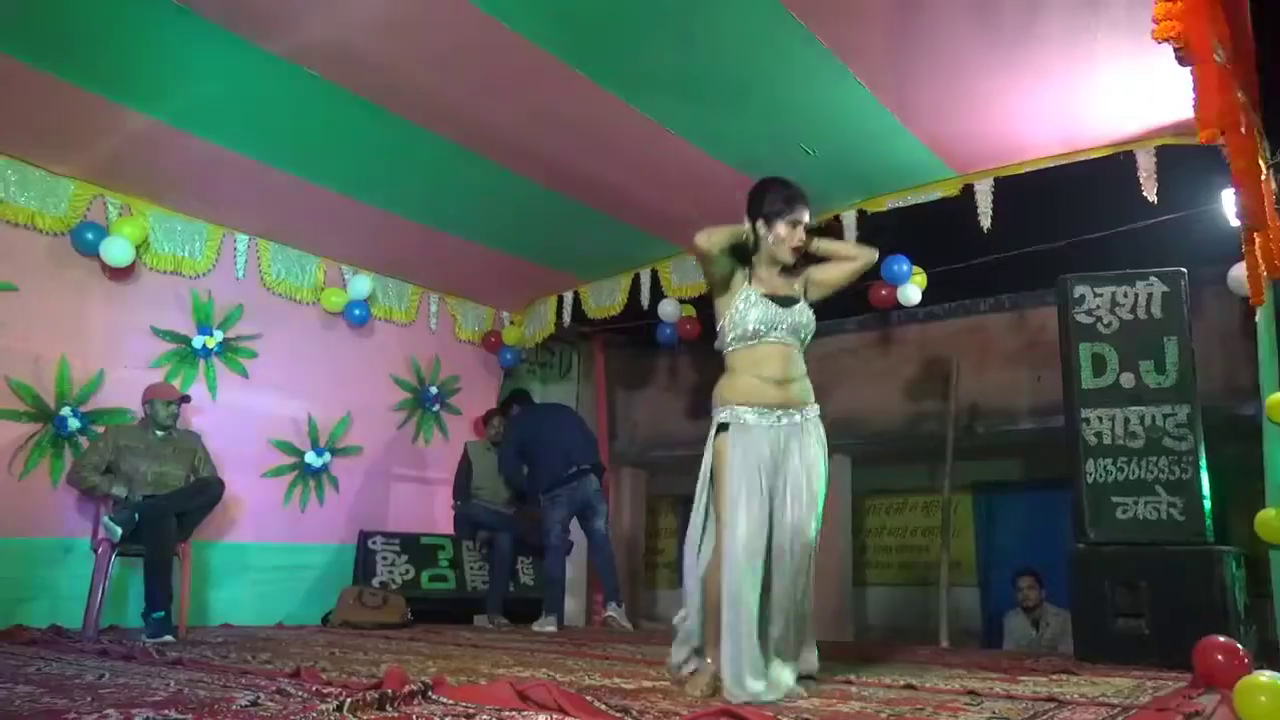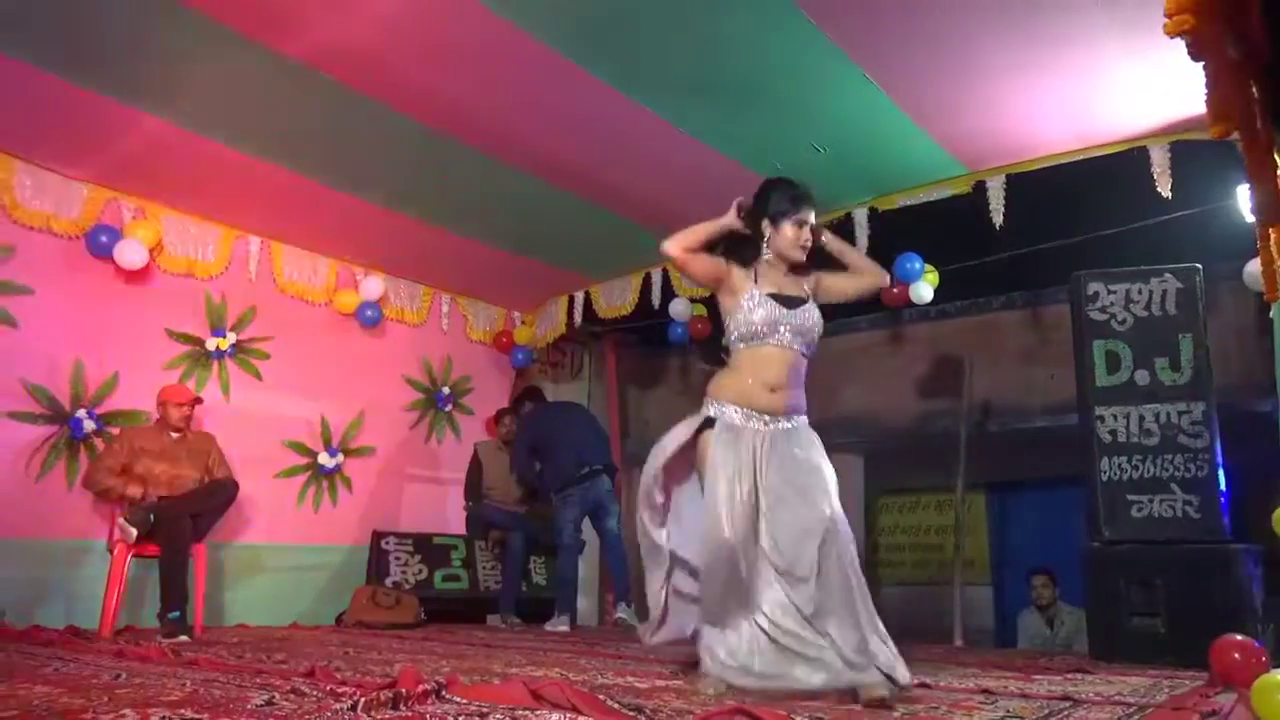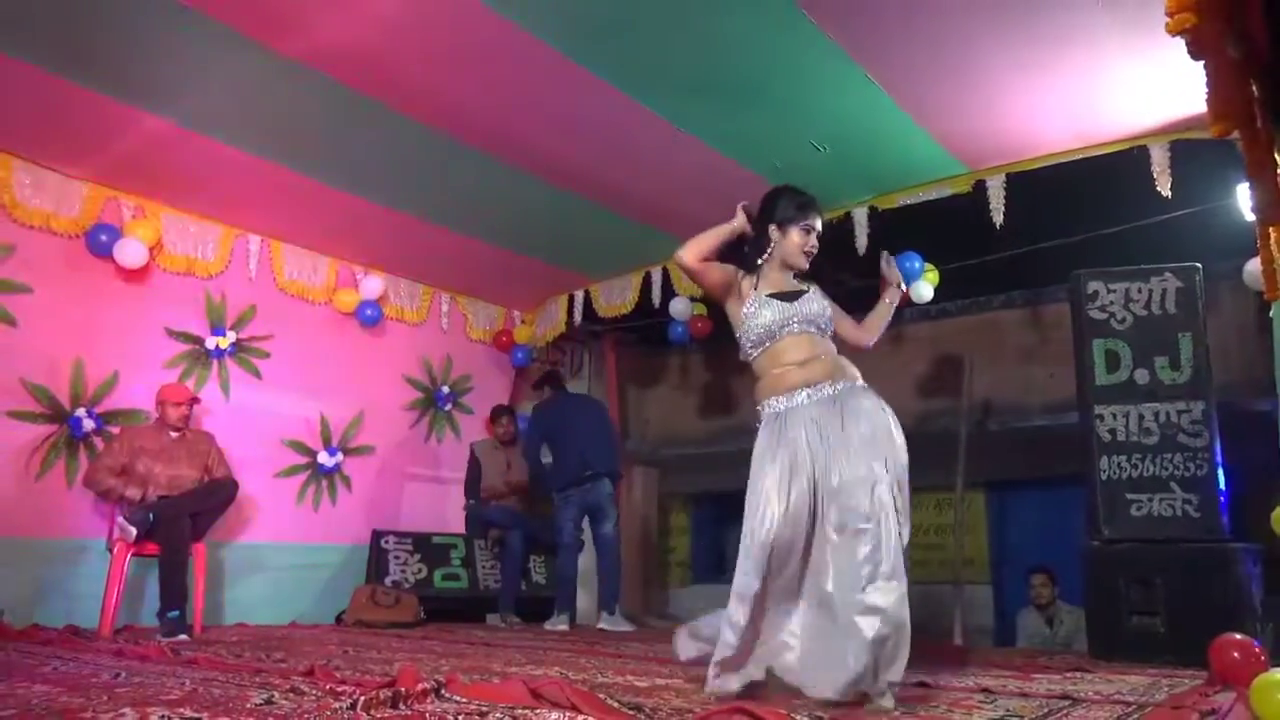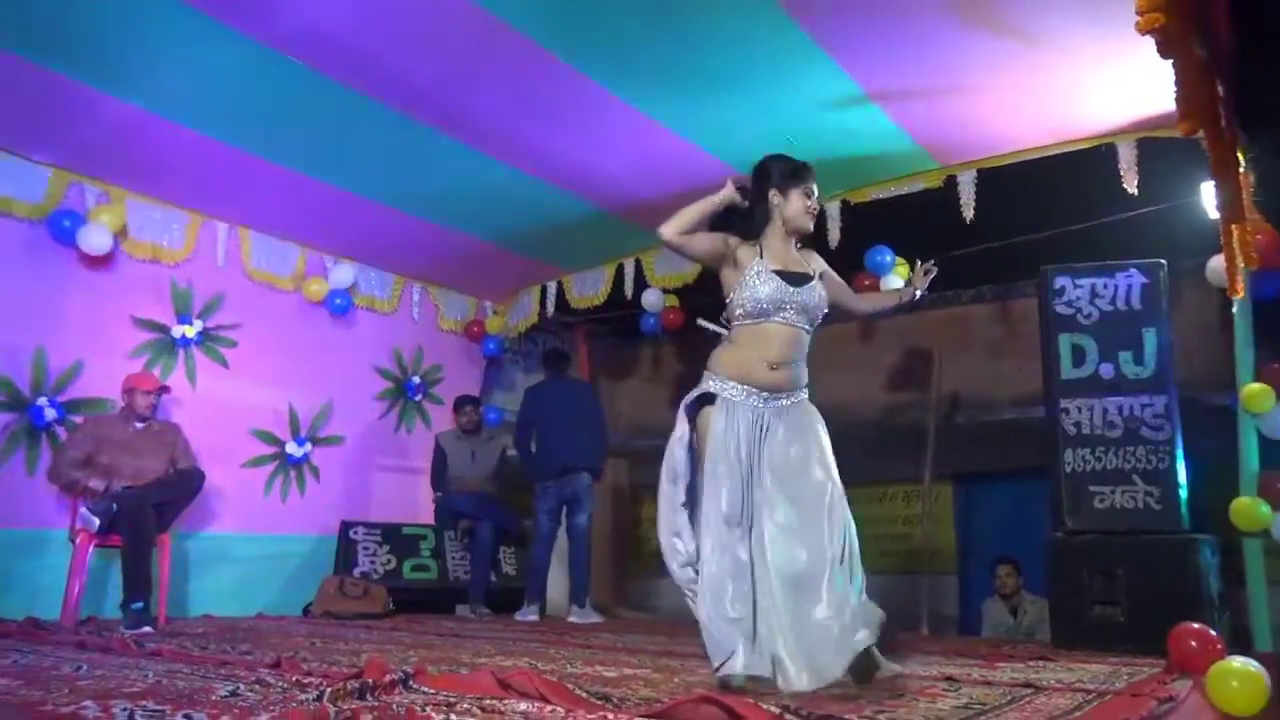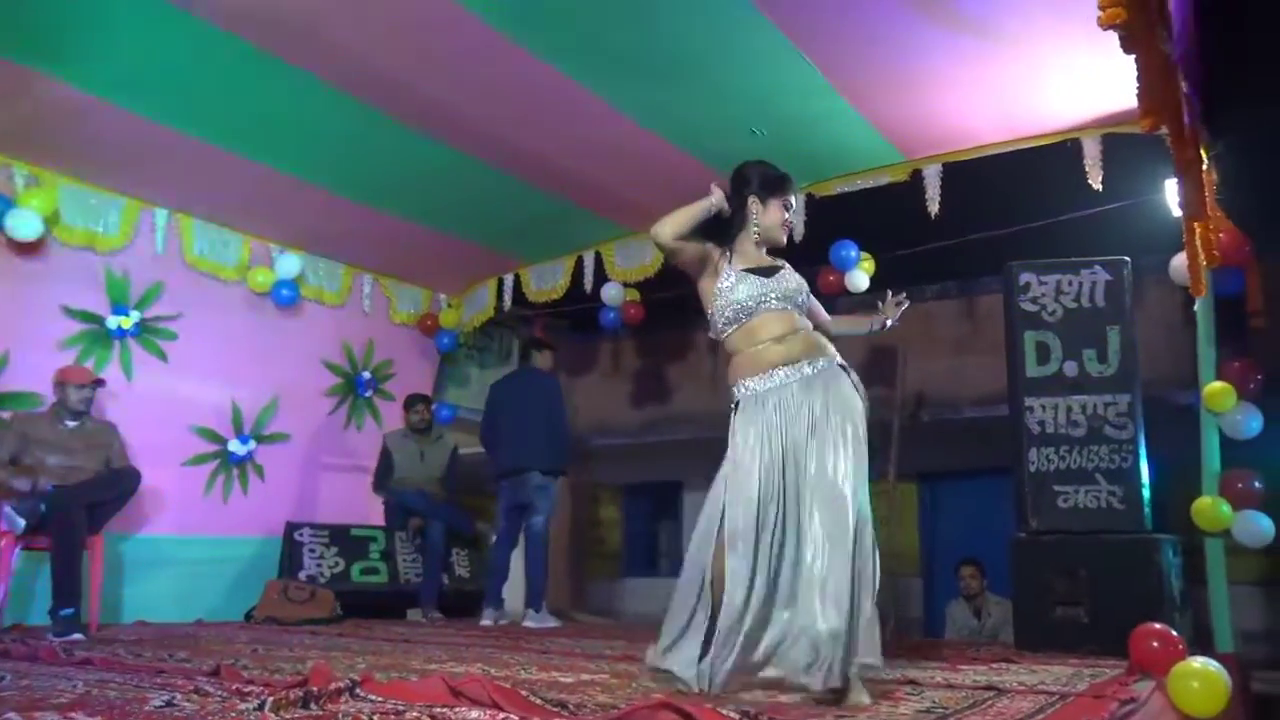
dt=0.4s
person 1, frame 1
left shoulder: (804, 284)
right shoulder: (730, 280)
left elbow: (867, 256)
right elbow: (704, 242)
left wrist: (810, 247)
right wrist: (743, 234)
left hip: (799, 427)
right hip: (741, 424)
left knee: (793, 545)
right knee: (737, 546)
left ankle: (778, 665)
right ankle: (709, 657)
person 1, frame 2
left shoulder: (811, 284)
right shoulder: (734, 276)
left elbow: (877, 278)
right elbow: (673, 249)
left wrist: (828, 242)
right wrist: (729, 223)
left hip: (790, 432)
right hip: (732, 424)
left knee: (823, 531)
right knee: (728, 538)
left ankle: (859, 667)
right ankle: (721, 654)
person 1, frame 3
left shoulder: (812, 291)
right shoulder: (738, 285)
left elbow: (865, 336)
right elbow: (687, 258)
left wrist: (894, 288)
right wrist: (737, 227)
left hip: (849, 408)
right hip: (787, 421)
left knee: (866, 529)
right knee: (774, 533)
left ankle: (868, 671)
right ankle: (741, 656)
person 1, frame 4
left shoulder: (812, 263)
right shoulder: (735, 251)
left elbow: (857, 303)
right elbow: (670, 234)
left wrist: (908, 292)
right wrist: (723, 198)
left hip: (790, 409)
right hip: (730, 402)
left knee: (817, 512)
right knee: (730, 521)
left ankle: (843, 641)
right ankle: (741, 654)
person 1, frame 5
left shoulder: (783, 268)
right shoulder: (711, 260)
left elbow: (825, 323)
right elbow: (662, 235)
left wrist: (879, 319)
right wrist: (714, 204)
left hip: (823, 388)
right hip: (760, 403)
left knee: (837, 518)
right knee: (743, 523)
left ankle: (834, 663)
right ankle: (710, 658)
person 2, frame 1
left shoulder: (517, 423)
right shoulder: (563, 410)
left elbow: (508, 467)
right elbow: (592, 439)
left wrist: (531, 488)
left hip: (555, 488)
right hip: (587, 479)
left knee: (555, 550)
right knee: (600, 542)
left ankle: (551, 616)
right ankle: (614, 604)
person 2, frame 2
left shoulder: (529, 421)
right shoulder: (575, 409)
left elbow: (521, 466)
right elbow: (604, 439)
left wrist: (544, 486)
left hip: (567, 488)
right hip: (599, 479)
left knee: (567, 549)
right knee: (613, 541)
left ankle: (563, 615)
right ankle: (623, 605)
person 2, frame 3
left shoulder: (543, 410)
right shoulder: (593, 404)
left elbow: (531, 452)
right elbow: (613, 442)
left wrist: (548, 481)
left hip: (569, 487)
right hip: (601, 482)
left knee: (567, 549)
right knee: (608, 546)
left ankle: (562, 614)
right ankle: (609, 613)
person 2, frame 4
left shoulder: (534, 394)
right shoulder: (586, 390)
left elbow: (521, 438)
right elbow: (601, 433)
left wrist: (533, 469)
right wrist: (595, 467)
left hip: (549, 476)
right hip: (581, 473)
left knee: (542, 539)
right knee: (580, 538)
left ankle: (533, 605)
right ankle: (579, 606)
person 2, frame 5
left shoulder: (499, 387)
right shoulder: (548, 382)
left elbow: (486, 434)
right elbow: (560, 429)
right wrist: (560, 465)
left hip: (508, 474)
right hip: (540, 472)
left knee: (503, 540)
right knee: (537, 538)
left ankle: (491, 607)
right ankle: (535, 610)
person 3, frame 1
left shoulder: (191, 441)
right shoulder: (118, 436)
left elbow: (210, 486)
right elbow: (78, 474)
right wrist: (123, 491)
left hip: (175, 518)
right hip: (136, 522)
left knee: (215, 486)
right knee: (161, 521)
left ankle: (129, 517)
right ankle: (157, 619)
person 3, frame 2
left shoulder: (206, 442)
right shoulder: (132, 437)
left elbow: (226, 485)
right elbow: (94, 478)
right wrist: (138, 492)
left hip: (189, 520)
right hip: (150, 522)
left knee: (228, 488)
right knee: (177, 524)
left ankle: (143, 519)
right ankle: (173, 619)
person 3, frame 3
left shoulder: (205, 441)
right shoulder: (132, 437)
left elbow: (225, 485)
right elbow: (95, 477)
right wrist: (138, 493)
left hip: (188, 519)
right hip: (148, 520)
left knee: (229, 486)
right knee: (176, 524)
left ankle: (143, 518)
right ankle: (172, 618)
person 3, frame 4
left shoulder: (171, 432)
right shoulder: (96, 427)
left elbow: (190, 477)
right elbow: (60, 469)
right wrist: (103, 485)
left hip: (151, 510)
right hip: (111, 510)
left knee: (195, 476)
right knee: (140, 514)
left ankle: (107, 509)
right ankle: (136, 610)
person 3, frame 5
left shoulder: (104, 431)
right shoulder: (26, 424)
left elbow: (125, 480)
right wrist: (32, 485)
left hip: (74, 509)
left knee: (129, 476)
right knee: (68, 512)
left ankle: (41, 507)
right ankle: (66, 616)
person 4, frame 1
right shoulder: (472, 449)
right elbow: (460, 493)
left wrist: (489, 528)
left hip: (502, 522)
right hip: (473, 521)
left knee: (505, 539)
right knee: (466, 512)
left ankle: (494, 611)
person 4, frame 2
right shoulder: (482, 450)
right elbow: (471, 492)
left wrist: (504, 528)
right wrist: (492, 524)
left hip: (516, 521)
right hip: (486, 522)
left knee: (517, 538)
right knee: (479, 513)
left ankle: (507, 610)
person 4, frame 3
right shoulder: (479, 450)
right elbow: (471, 493)
left wrist: (511, 507)
right wrist: (500, 490)
left hip: (515, 519)
right hip: (484, 520)
left knee: (516, 537)
right knee: (479, 511)
left ankle: (507, 610)
right ankle: (547, 533)
person 4, frame 4
left shoulder: (497, 444)
right shoulder: (444, 440)
left elbow: (500, 485)
right elbow: (438, 485)
right wrist: (471, 489)
left hip: (484, 510)
right hip: (451, 511)
left knee: (486, 528)
right knee: (453, 501)
left ankle: (477, 600)
right ankle: (517, 525)
person 4, frame 5
left shoulder: (447, 445)
right shoulder: (392, 441)
left elbow: (450, 488)
right elbow: (379, 485)
left wrist: (423, 514)
right wrist: (421, 491)
left hip: (435, 511)
right hip: (402, 511)
left knee: (437, 529)
right knee: (406, 497)
left ankle: (429, 605)
right ankle: (474, 527)
